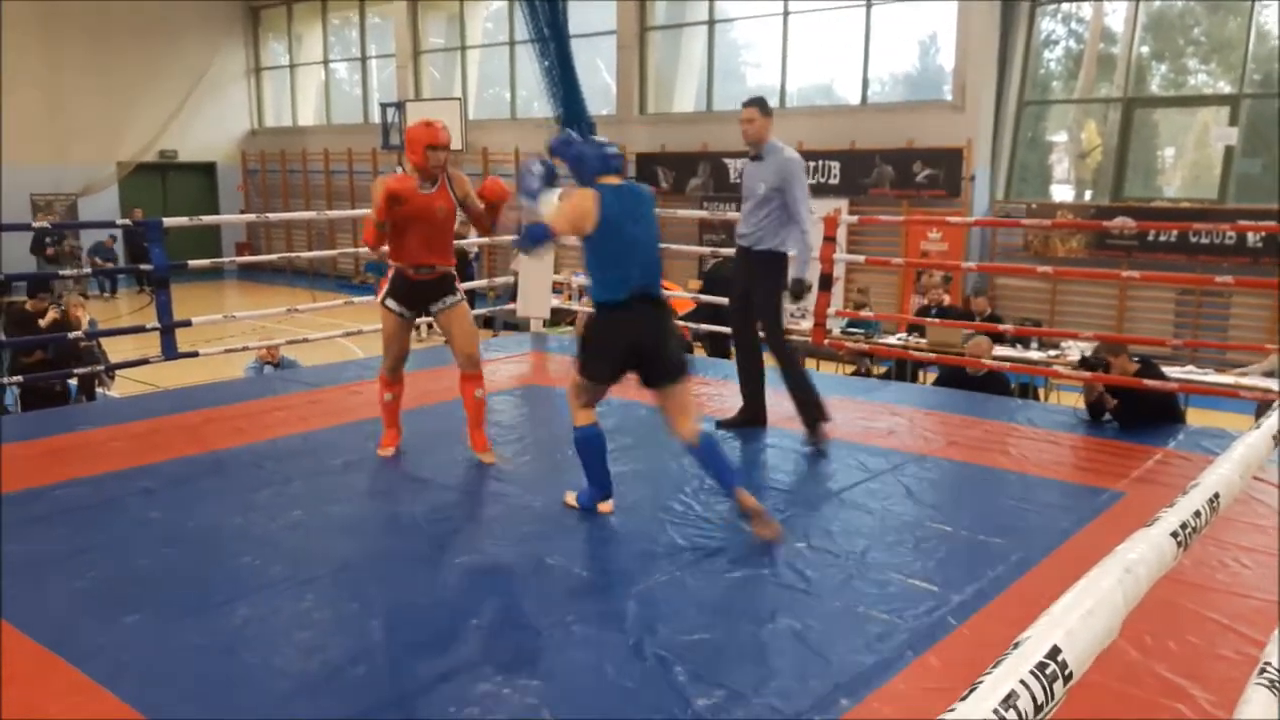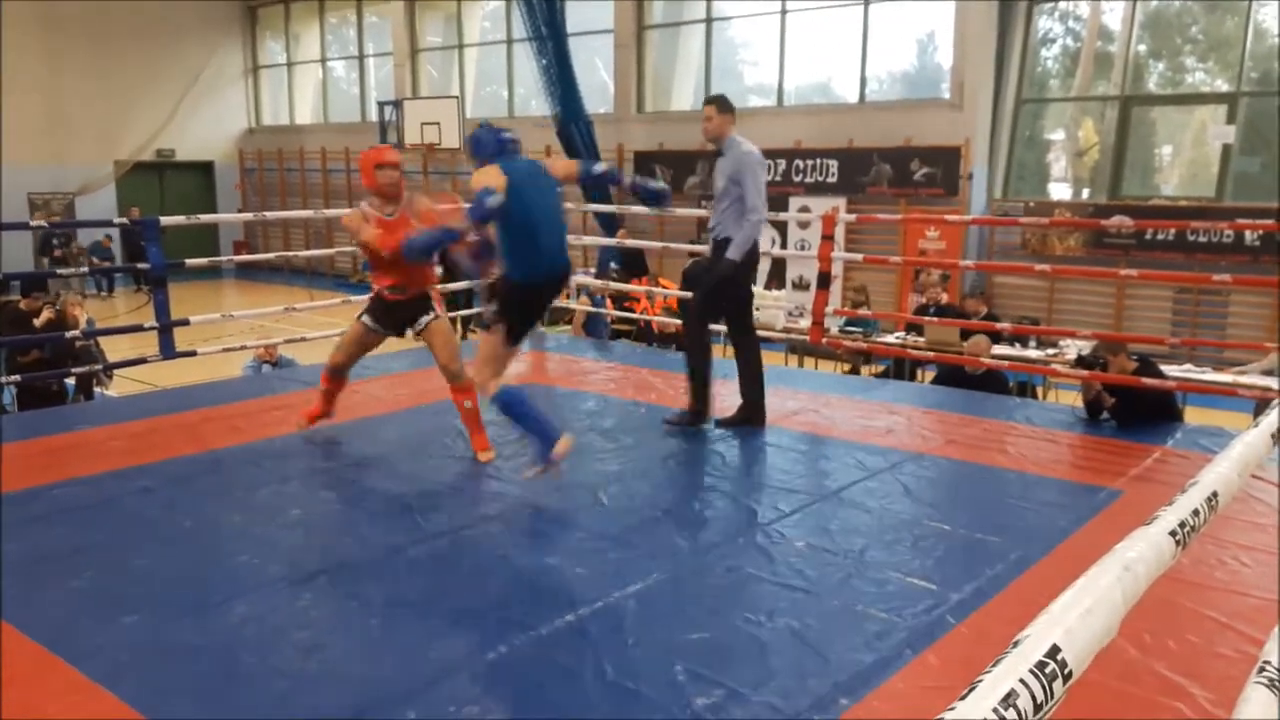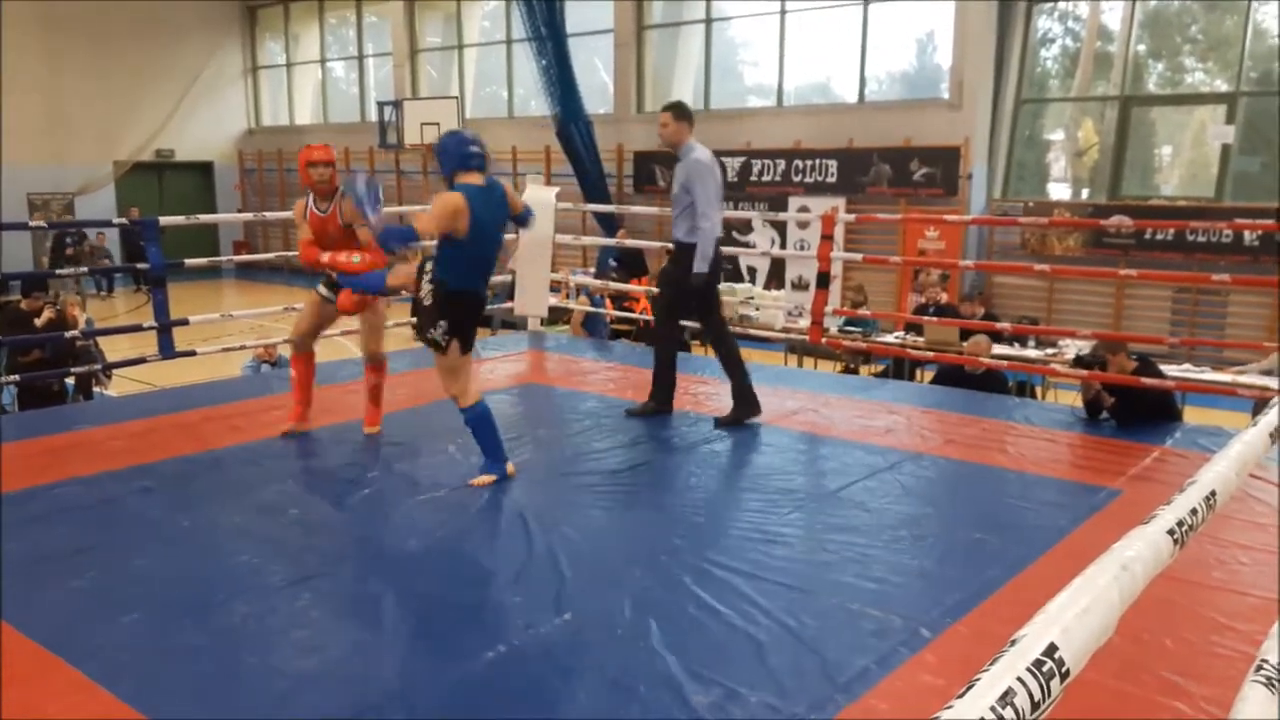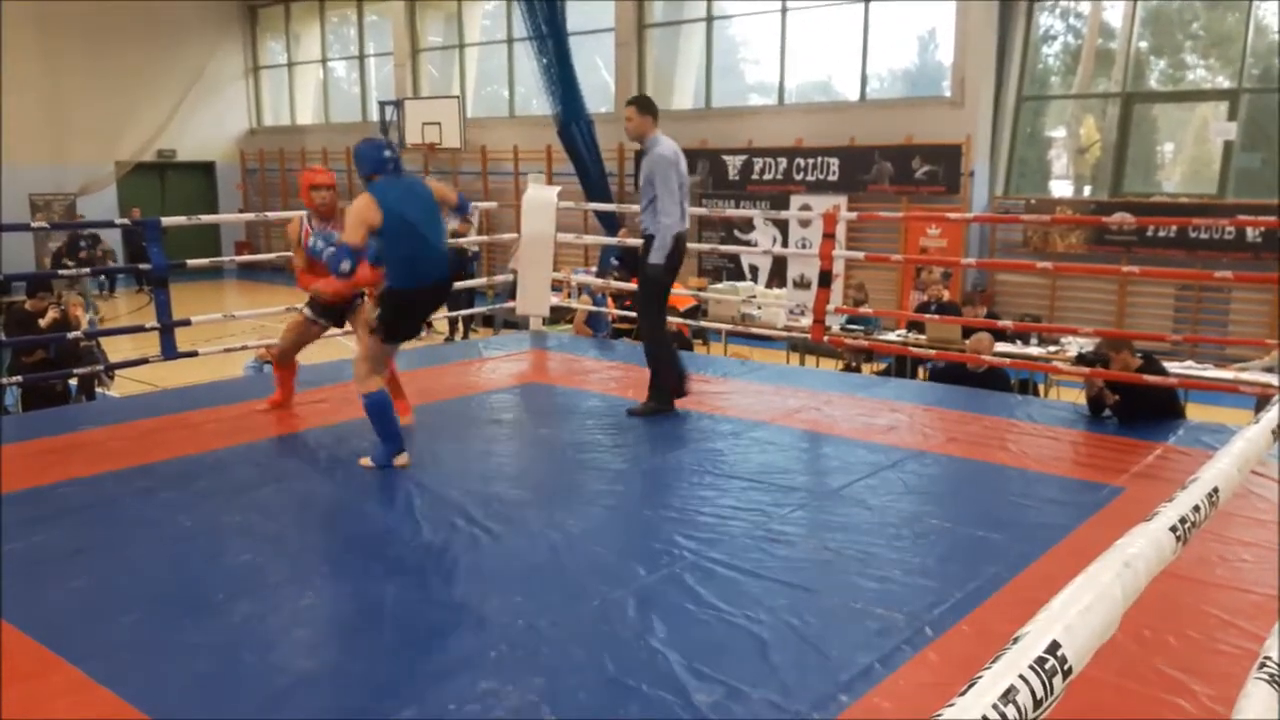
dt=0.3s
person 1, frame 1
left shoulder: (582, 199)
right shoulder: (643, 195)
left elbow: (531, 241)
left wrist: (530, 191)
right wrist: (574, 150)
left hip: (611, 322)
right hip: (655, 320)
left knee: (581, 404)
right knee: (686, 424)
left ankle: (596, 495)
right ankle: (739, 494)
person 1, frame 2
left shoulder: (487, 176)
right shoulder: (541, 168)
left elbow: (492, 203)
right elbow: (593, 172)
left wrist: (435, 237)
right wrist: (640, 185)
left hip: (525, 286)
right hip: (555, 274)
left knee: (486, 377)
left ankle: (550, 438)
person 1, frame 3
left shoulder: (453, 201)
right shoulder: (498, 189)
left elbow: (395, 242)
right elbow: (524, 217)
left hip: (456, 301)
left knee: (460, 387)
right knee: (396, 277)
left ankle: (498, 463)
right ankle: (346, 282)
person 1, frame 4
left shoulder: (364, 203)
right shoulder: (423, 185)
left elbow: (342, 266)
right elbow: (463, 206)
left wrist: (324, 250)
left hip: (407, 294)
right hip: (442, 282)
left knee: (366, 375)
left ankle: (392, 452)
person 2, frame 1
left shoulder: (788, 161)
right shoulder: (750, 164)
left elbow: (802, 221)
left wrist: (800, 272)
left hip: (769, 261)
right hip: (745, 257)
left knee: (777, 342)
right knee: (743, 336)
left ankle: (814, 419)
right ankle: (753, 411)
person 2, frame 2
left shoulder: (746, 155)
right shoulder: (725, 158)
left elbow: (756, 214)
left wrist: (732, 257)
right wrist: (714, 254)
left hip: (735, 254)
right hip: (724, 252)
left knee: (694, 323)
right knee: (741, 330)
left ankle: (698, 408)
right ankle: (752, 408)
person 2, frame 3
left shoulder: (697, 162)
right shoulder: (689, 161)
left elbow: (707, 220)
left wrist: (699, 268)
left hip: (692, 255)
right hip: (693, 255)
left knee: (665, 324)
right knee: (714, 328)
left ankle: (660, 400)
right ankle: (744, 401)
person 2, frame 4
left shoulder: (661, 155)
right shoulder: (659, 152)
left elbow: (668, 214)
left wrist: (656, 259)
left hip: (661, 245)
right hip: (659, 244)
left knee: (650, 319)
right knee: (652, 316)
left ankle: (661, 396)
right ankle: (673, 381)
person 3, frame 1
left shoulder: (457, 182)
right shoulder: (387, 184)
left elbow: (485, 227)
right elbow: (372, 242)
left wrist: (495, 205)
right wrist: (386, 204)
left hip: (443, 281)
right hip: (402, 282)
left knee: (471, 358)
right knee: (393, 363)
left ankle: (478, 437)
right ankle: (391, 431)
person 3, frame 2
left shoulder: (418, 204)
right shoulder: (355, 217)
right elbow: (388, 246)
right wrist: (427, 226)
left hip: (420, 300)
right hip: (383, 301)
left knee: (454, 371)
right knee: (337, 363)
left ankle: (480, 438)
right ankle: (324, 407)
person 3, frame 3
left shoulder: (351, 203)
right shoulder: (303, 208)
left elbow: (373, 251)
right elbow: (308, 253)
left wrist: (363, 289)
right wrist: (341, 259)
right hip: (336, 279)
left knee: (372, 351)
right knee: (299, 337)
left ankle: (373, 410)
right ankle: (300, 413)
person 3, frame 4
right shoulder: (297, 229)
right elbow: (302, 277)
right wrist: (324, 288)
left hip: (356, 297)
right hip: (323, 298)
right knee: (280, 351)
left ankle: (400, 404)
right ankle: (283, 395)
